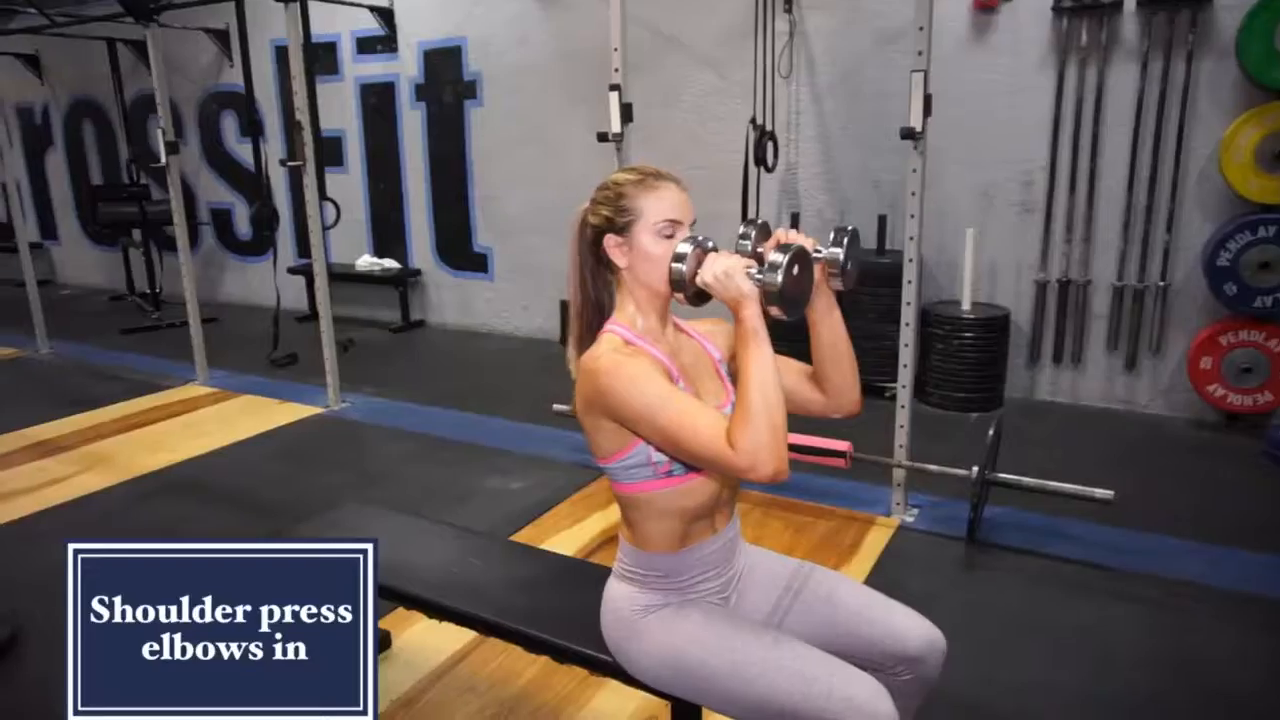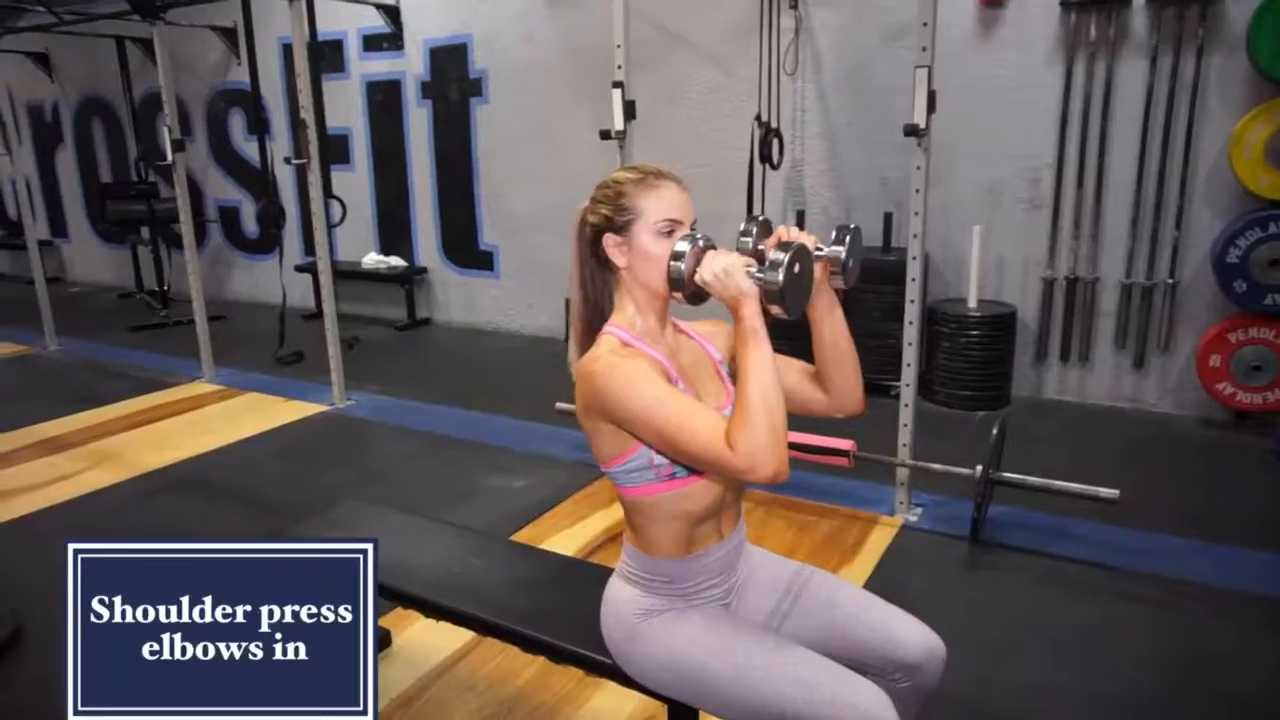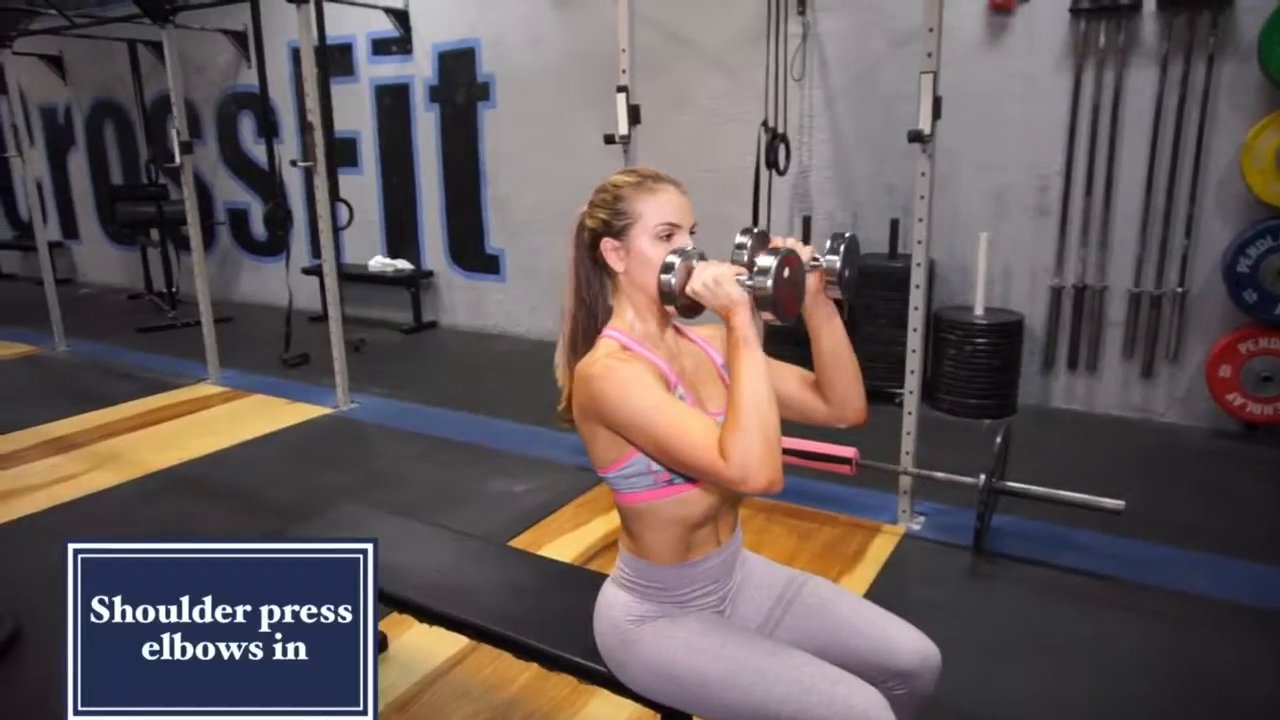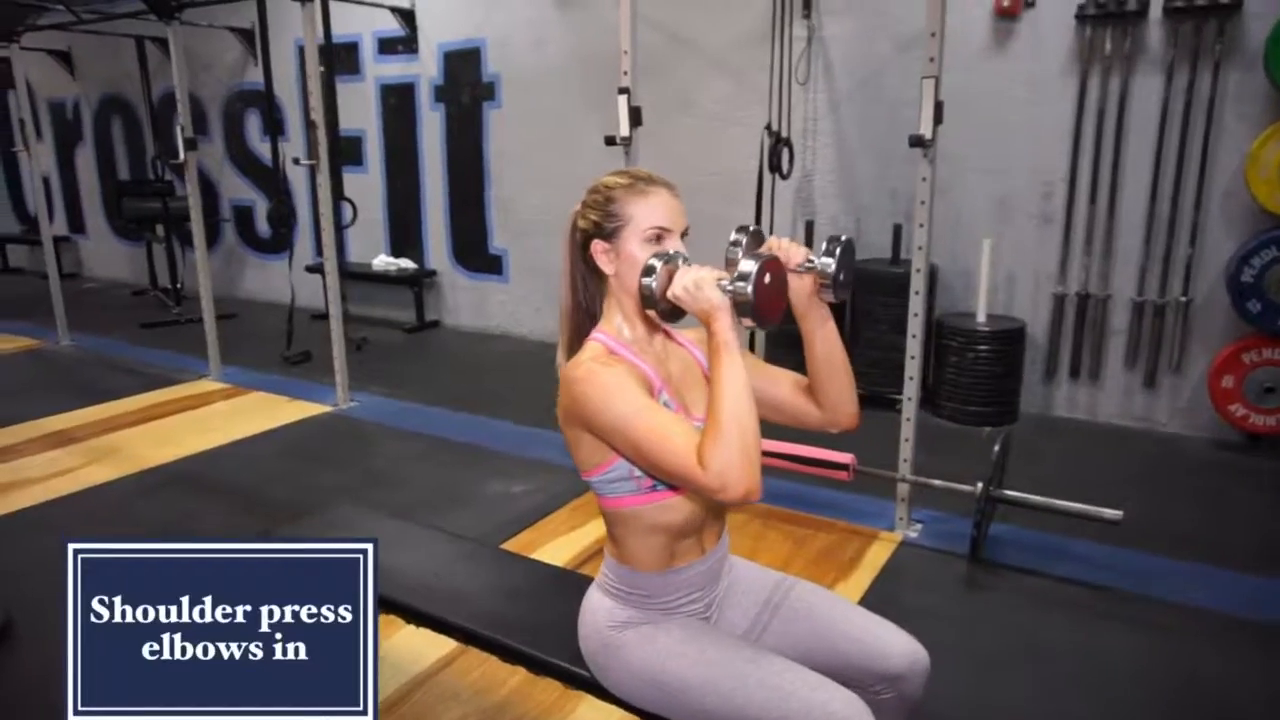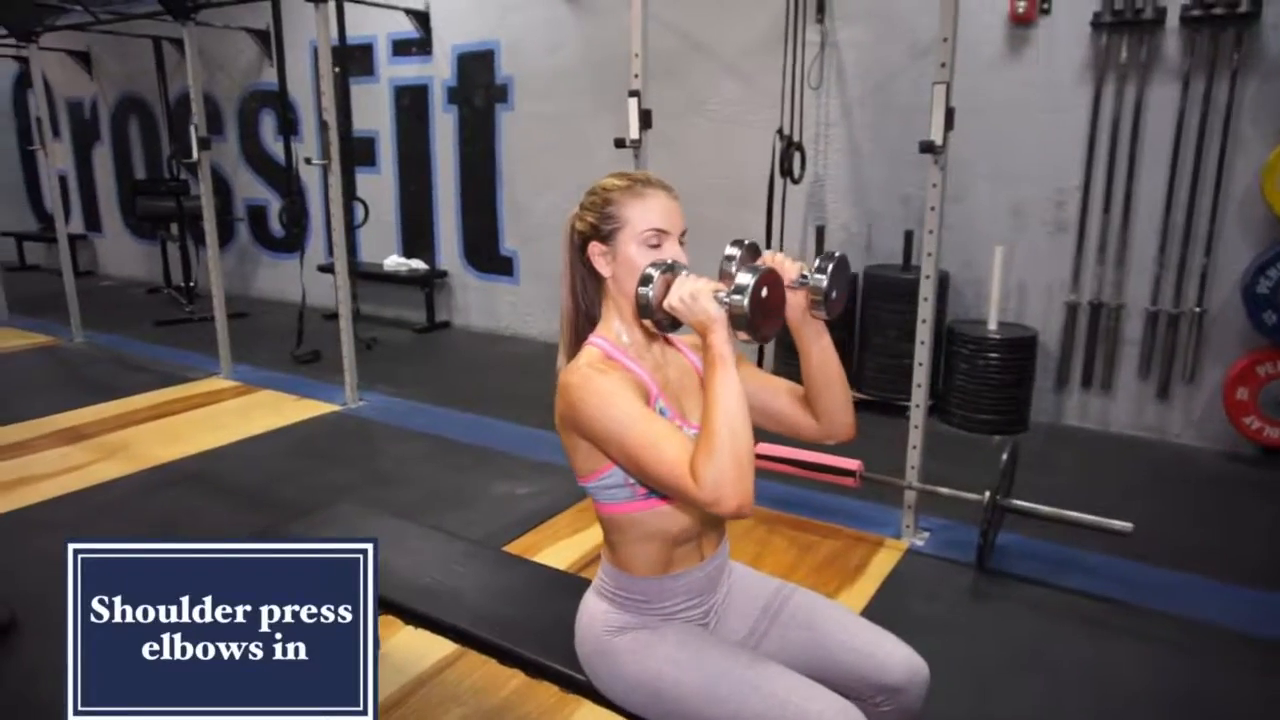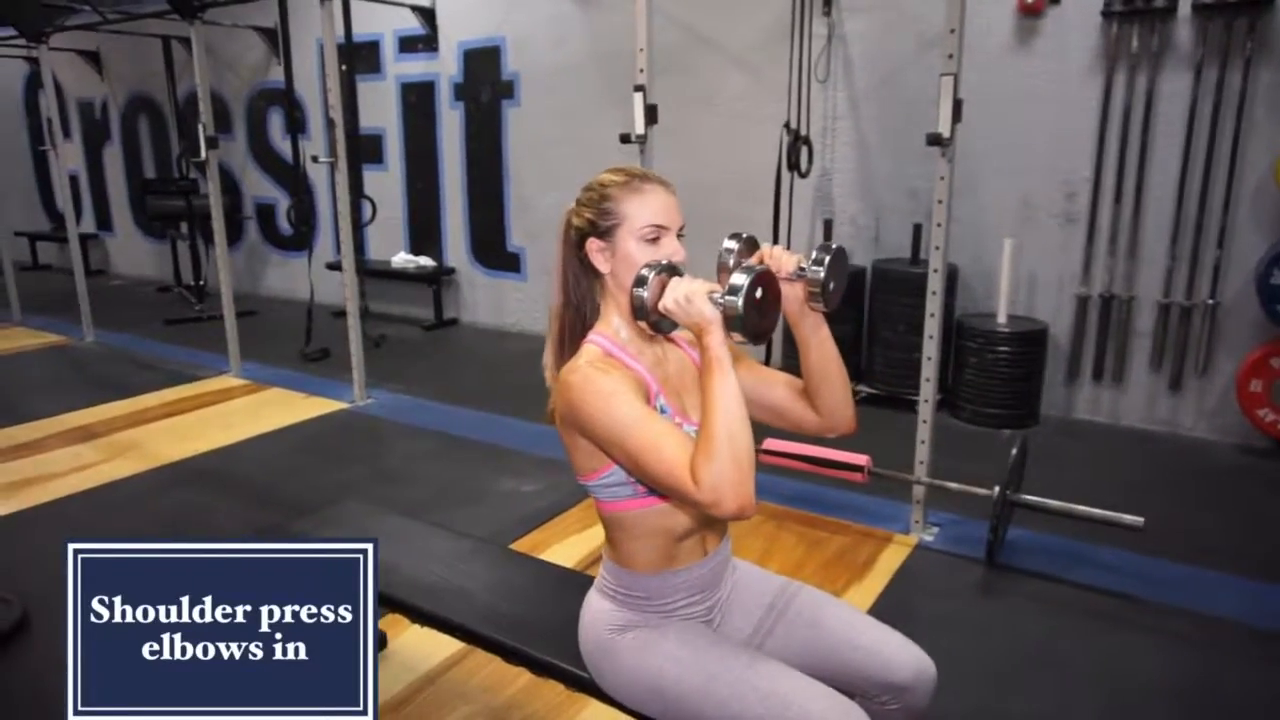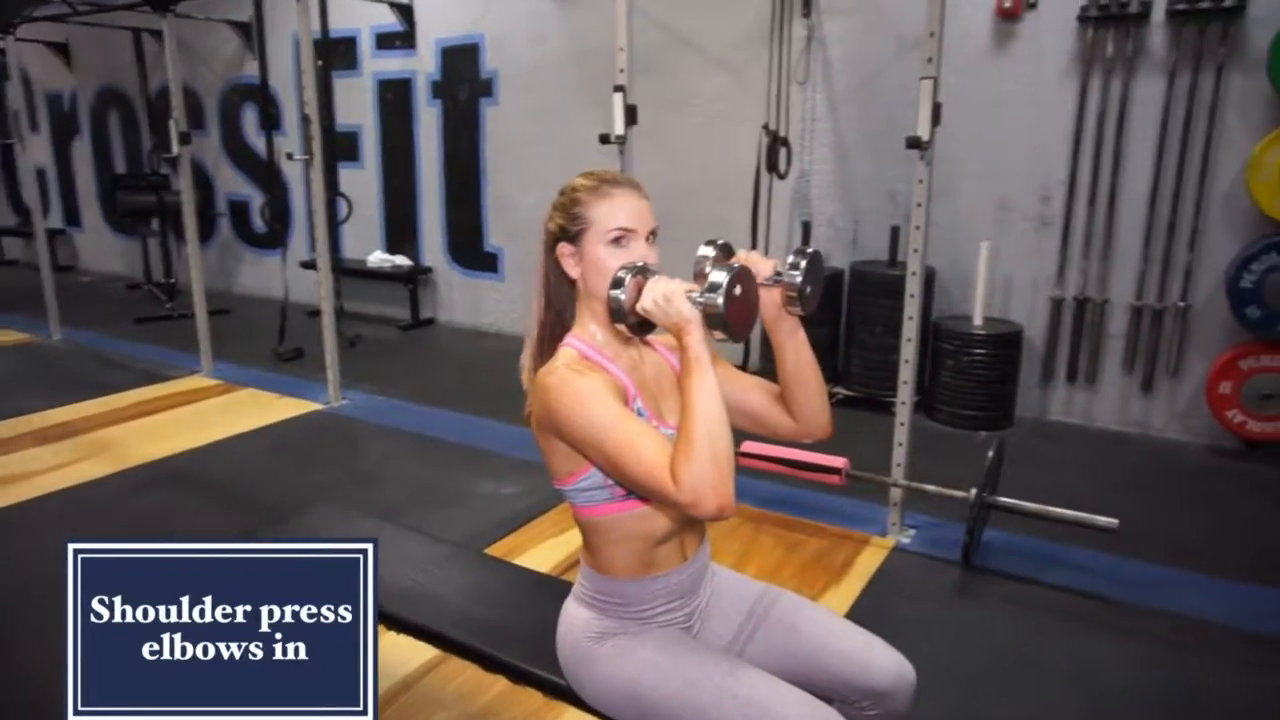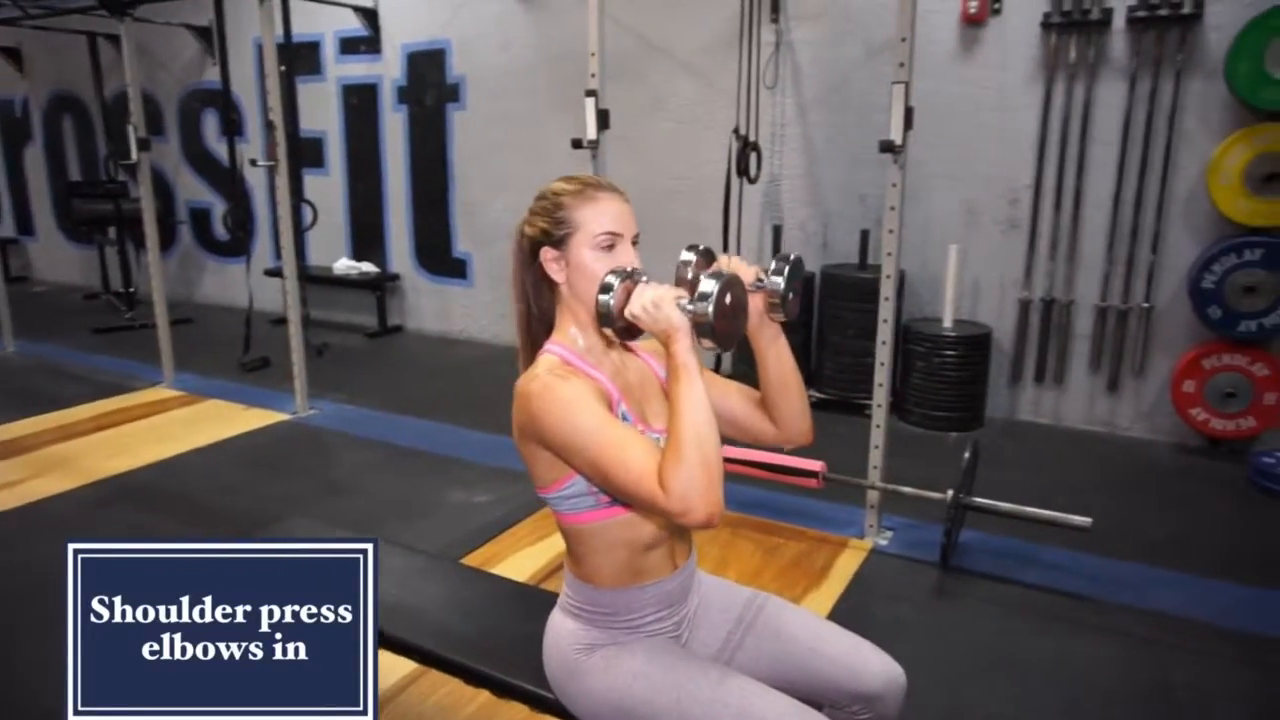
dt=0.3s
person 1, frame 1
left shoulder: (705, 337)
right shoulder: (611, 366)
left elbow: (839, 399)
right elbow: (762, 460)
left wrist: (816, 293)
right wrist: (748, 311)
left hip: (733, 570)
right hip: (662, 607)
left knee: (918, 649)
person 1, frame 2
left shoulder: (706, 339)
right shoulder: (609, 368)
left elbow: (842, 399)
right elbow: (761, 461)
left wrist: (817, 292)
right wrist: (747, 311)
left hip: (738, 573)
right hip: (663, 610)
left knee: (918, 656)
person 1, frame 3
left shoulder: (706, 343)
right shoulder: (608, 372)
left elbow: (844, 408)
right elbow: (755, 472)
left wrist: (814, 302)
right wrist: (741, 320)
left hip: (735, 580)
right hip: (657, 617)
left knee: (914, 663)
person 1, frame 4
left shoulder: (694, 346)
right shoulder: (593, 376)
left elbow: (836, 413)
right elbow: (734, 481)
left wrist: (808, 305)
right wrist: (721, 324)
left hip: (722, 585)
right hip: (643, 623)
left knee: (902, 666)
person 1, frame 5
left shoulder: (692, 353)
right shoulder: (590, 381)
left elbow: (833, 425)
right elbow: (727, 494)
left wrist: (802, 319)
right wrist: (717, 337)
left hip: (720, 591)
right hip: (640, 628)
person 1, frame 6
left shoulder: (692, 349)
right shoulder: (589, 379)
left elbow: (834, 417)
right elbow: (728, 496)
left wrist: (800, 312)
right wrist: (713, 338)
left hip: (725, 588)
right hip: (644, 624)
person 1, frame 7
left shoulder: (667, 352)
right shoulder: (566, 382)
left elbow: (809, 423)
right elbow: (707, 495)
left wrist: (777, 317)
right wrist: (693, 336)
left hip: (704, 594)
right hip: (622, 633)
person 1, frame 8
left shoulder: (648, 358)
right shoulder: (549, 390)
left elbow: (791, 430)
right elbow: (695, 503)
left wrist: (758, 321)
right wrist: (680, 344)
left hip: (692, 603)
right hip: (610, 642)
